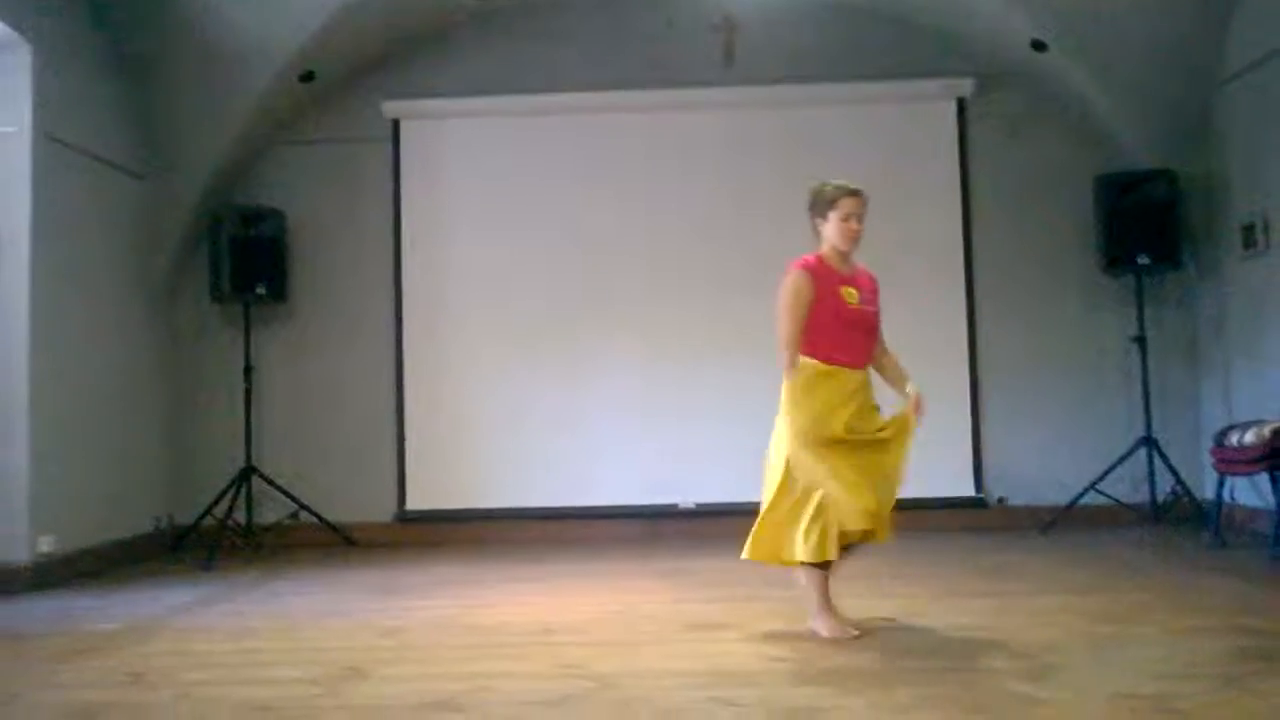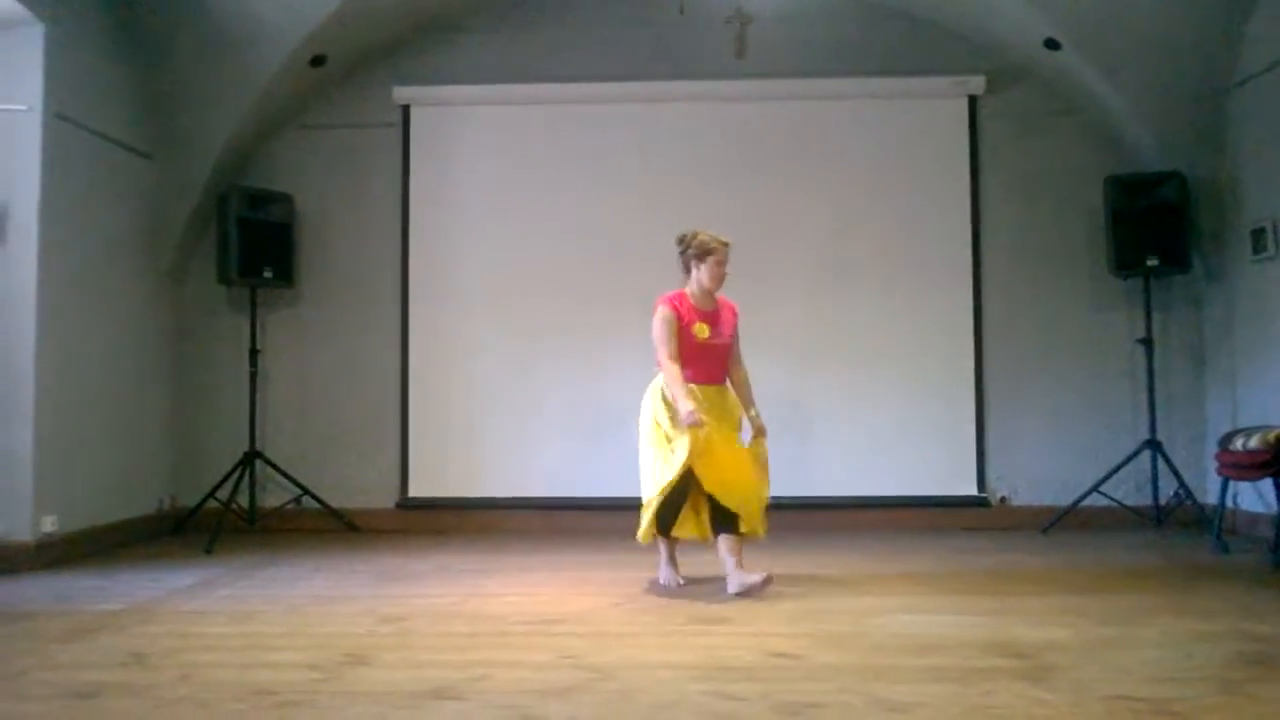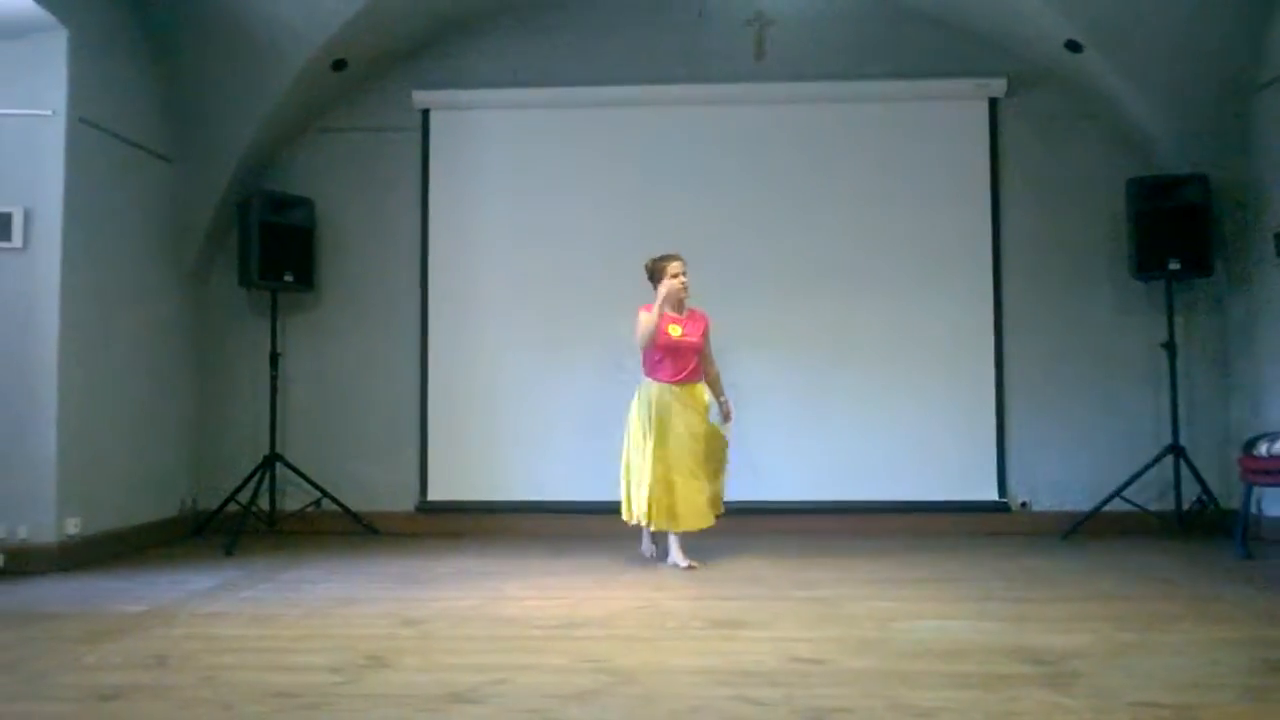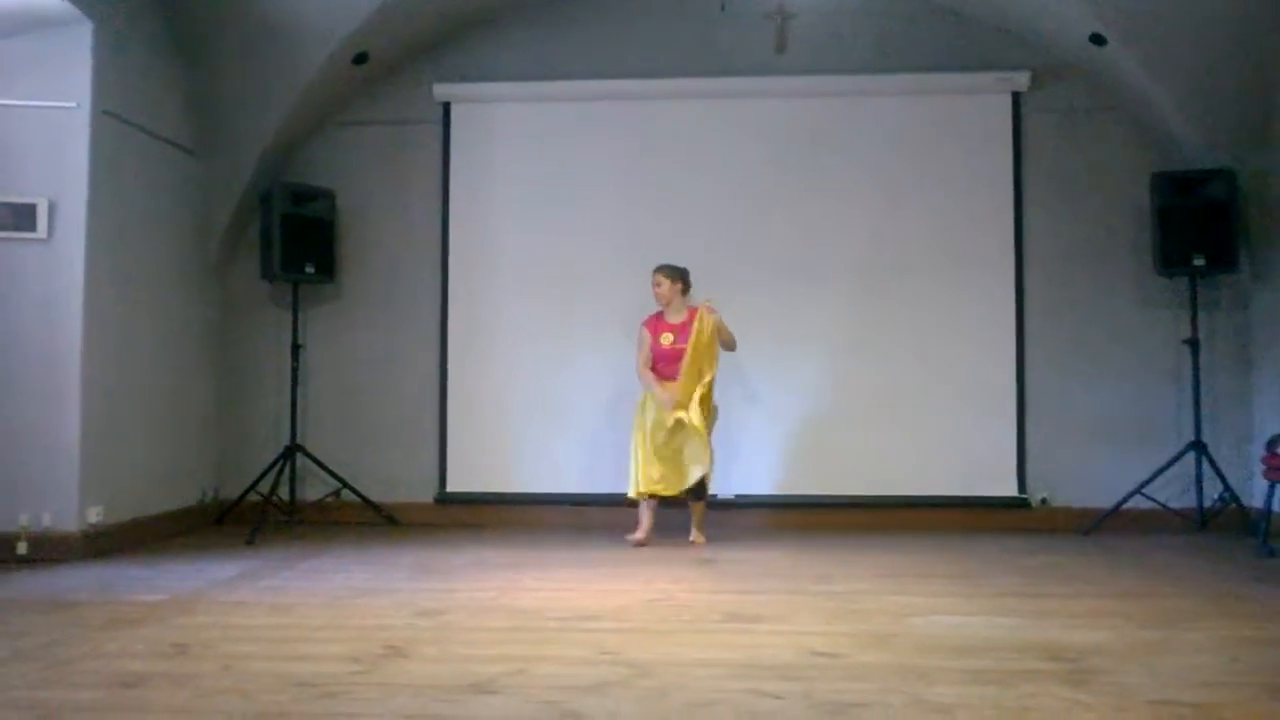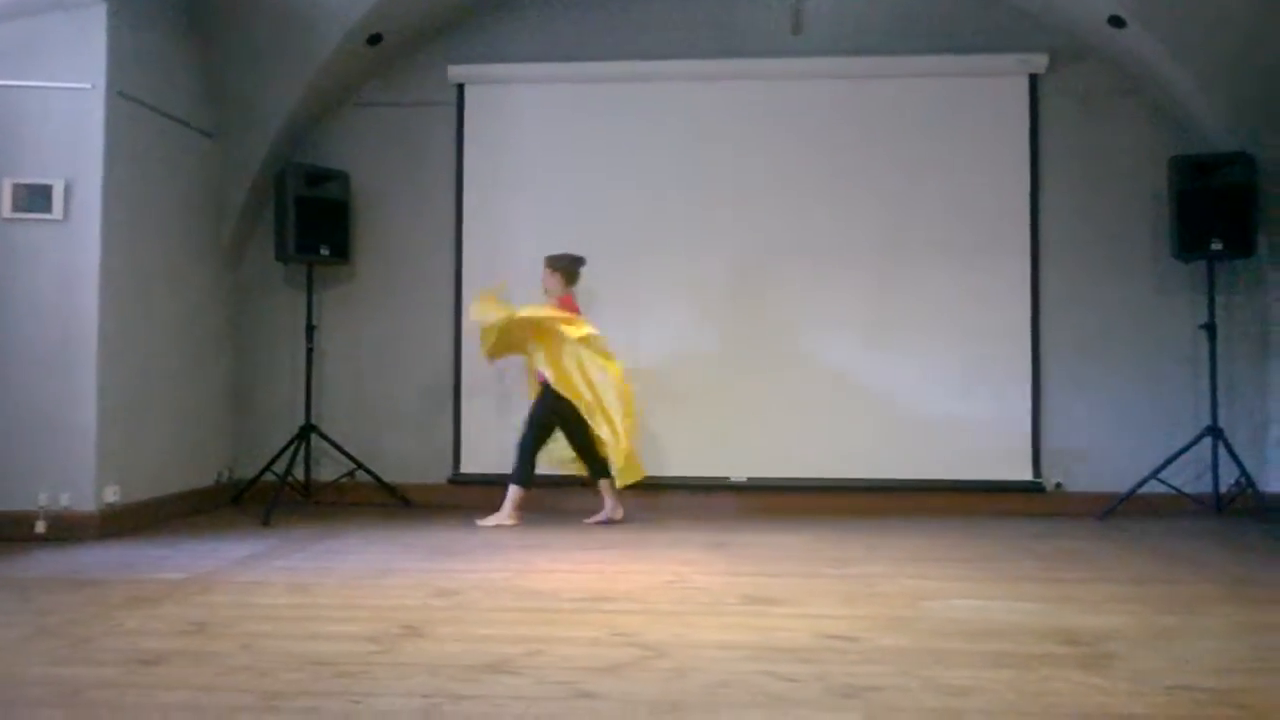
dt=1s
person 1, frame 1
left shoulder: (867, 281)
right shoulder: (805, 273)
left elbow: (876, 347)
right elbow: (789, 340)
left wrist: (905, 388)
right wrist: (794, 401)
left hip: (857, 396)
right hip: (812, 393)
left knee: (856, 496)
right knee: (818, 495)
left ankle: (812, 578)
right ankle: (819, 609)
person 1, frame 2
left shoulder: (728, 311)
right shoulder: (670, 308)
left elbow: (735, 365)
right elbow: (669, 363)
left wrist: (752, 412)
right wrist: (686, 404)
left hip: (717, 405)
right hip: (674, 403)
left knee: (728, 482)
right knee: (676, 483)
left ankle: (736, 571)
right ankle: (667, 564)
person 1, frame 3
left shoulder: (700, 320)
right shoulder: (648, 313)
left elbow: (707, 363)
right elbow: (643, 340)
left wrist: (722, 398)
right wrist: (660, 299)
left hip: (690, 401)
right hip: (656, 400)
left knee: (685, 471)
right knee: (654, 469)
left ankle: (675, 550)
right ankle: (647, 536)
person 1, frame 4
left shoulder: (702, 317)
right shoulder: (651, 325)
left elbow: (731, 346)
right elbow: (642, 367)
left wrist: (716, 322)
right wrist: (661, 393)
left hip: (694, 399)
right hip: (660, 400)
left knee: (694, 462)
right knee: (652, 459)
left ankle: (696, 528)
right ankle: (644, 527)
person 1, frame 5
left shoulder: (558, 305)
right shoulder: (569, 307)
left wrist: (493, 321)
left hip: (555, 388)
left knee: (528, 446)
right knee: (586, 447)
left ankle: (508, 512)
right ankle: (612, 506)
